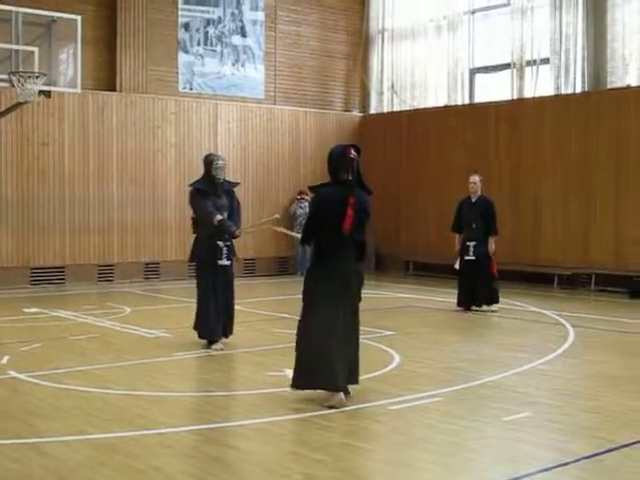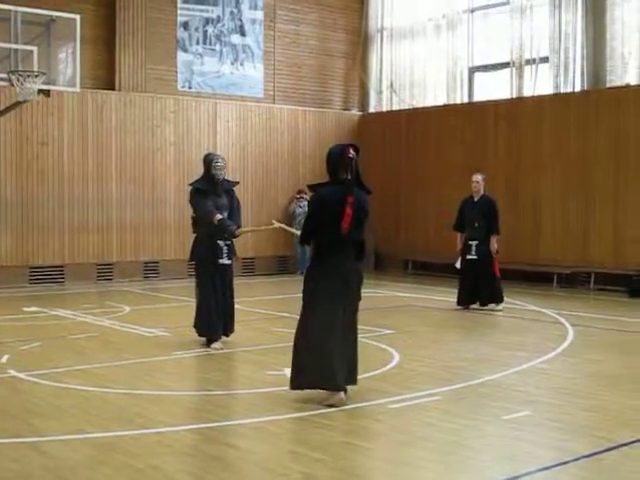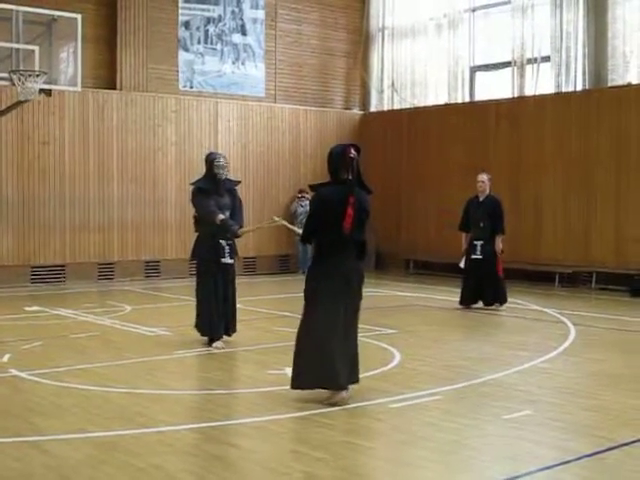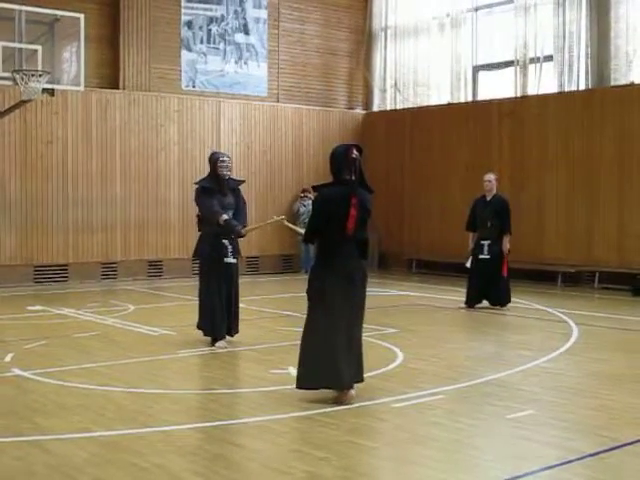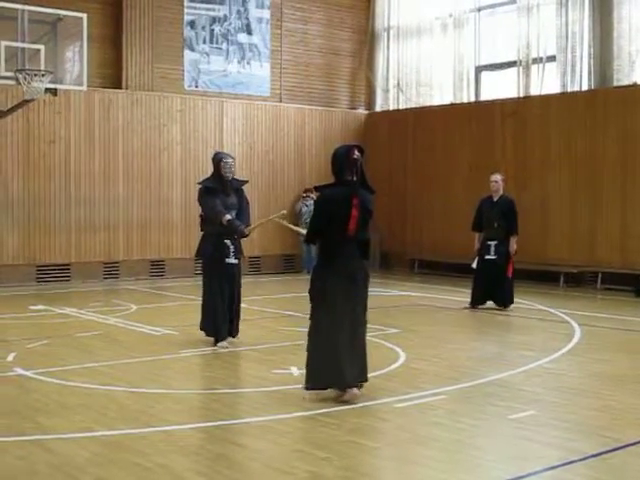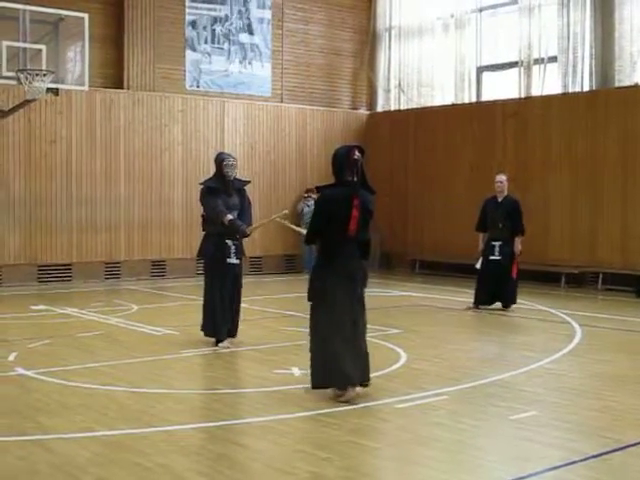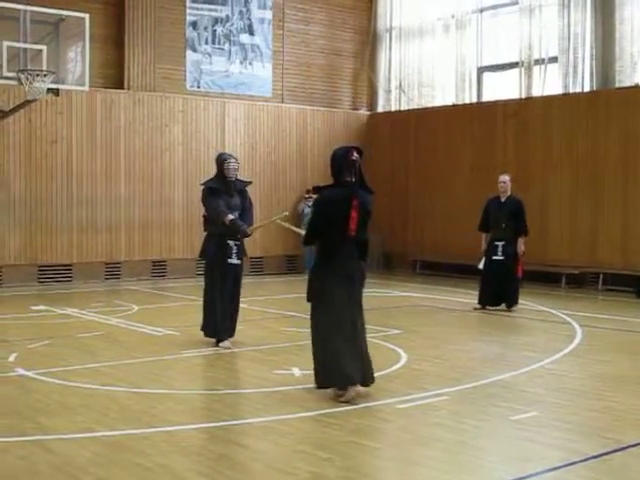
dt=0.1s
person 1, frame 1
left shoulder: (323, 197)
right shoulder: (362, 198)
left elbow: (308, 235)
right elbow: (360, 234)
left wrist: (312, 238)
left hip: (326, 268)
right hip: (352, 269)
left knee: (323, 326)
right knee: (345, 325)
left ankle: (336, 388)
right ankle: (342, 382)
person 1, frame 2
left shoulder: (322, 196)
right shoulder: (361, 198)
left elbow: (307, 235)
right elbow: (359, 232)
left wrist: (311, 238)
left hip: (325, 268)
right hip: (351, 268)
left knee: (322, 325)
right knee: (344, 324)
left ankle: (336, 387)
right ankle: (341, 382)
person 1, frame 3
left shoulder: (323, 196)
right shoulder: (362, 198)
left elbow: (308, 235)
right elbow: (360, 232)
left wrist: (313, 237)
left hip: (327, 268)
right hip: (352, 268)
left knee: (324, 325)
right knee: (345, 324)
left ankle: (338, 385)
right ankle: (342, 381)
person 1, frame 4
left shoulder: (326, 196)
right shoulder: (364, 197)
left elbow: (311, 234)
right elbow: (360, 231)
left wrist: (310, 237)
left hip: (330, 267)
right hip: (355, 267)
left knee: (328, 325)
right knee: (349, 323)
left ankle: (343, 385)
right ankle: (347, 381)
person 1, frame 5
left shoulder: (328, 197)
right shoulder: (365, 198)
left elbow: (313, 235)
right elbow: (362, 231)
left wrist: (313, 237)
left hip: (331, 267)
right hip: (357, 267)
left knee: (331, 324)
right knee: (352, 322)
left ankle: (346, 383)
right ankle: (352, 380)
person 1, frame 6
left shoulder: (328, 197)
right shoulder: (366, 198)
left elbow: (312, 235)
right elbow: (362, 232)
left wrist: (313, 238)
left hip: (331, 268)
right hip: (356, 267)
left knee: (331, 324)
right knee: (351, 322)
left ankle: (347, 382)
right ankle: (352, 378)
person 1, frame 7
left shoulder: (326, 198)
right shoulder: (364, 199)
left elbow: (311, 236)
right elbow: (360, 232)
left wrist: (312, 238)
left hip: (330, 268)
right hip: (354, 267)
left knee: (331, 324)
right knee: (350, 321)
left ankle: (348, 381)
right ankle: (353, 378)
person 2, frame 1
left shoulder: (228, 190)
right shoulder: (198, 192)
left elbow: (235, 212)
right elbow: (208, 213)
left wrist: (233, 228)
right wrist: (224, 224)
left hip: (225, 246)
right hip: (207, 246)
left knee: (225, 290)
right knee: (209, 291)
left ankle: (218, 332)
right ankle: (212, 336)
person 2, frame 2
left shoulder: (228, 189)
right shoulder: (198, 191)
left elbow: (235, 211)
right elbow: (207, 212)
left wrist: (233, 228)
right wrist: (224, 224)
left hip: (224, 244)
right hip: (206, 245)
left knee: (224, 289)
right knee: (209, 291)
left ankle: (216, 331)
right ankle: (211, 335)
person 2, frame 3
left shoulder: (230, 189)
right shoulder: (200, 190)
left elbow: (237, 211)
right elbow: (210, 212)
left wrist: (236, 227)
right wrist: (226, 224)
left hip: (226, 244)
right hip: (208, 244)
left knee: (226, 289)
right knee: (210, 290)
left ankle: (220, 330)
right ankle: (213, 334)
person 2, frame 4
left shoulder: (234, 188)
right shoulder: (204, 190)
left elbow: (241, 210)
right elbow: (213, 211)
left wrist: (239, 227)
right wrist: (231, 224)
left hip: (230, 243)
right hip: (211, 244)
left knee: (230, 288)
right knee: (213, 289)
left ankle: (222, 331)
right ankle: (216, 334)
person 2, frame 5
left shoulder: (237, 188)
right shoulder: (207, 190)
left elbow: (244, 210)
right elbow: (216, 211)
left wrist: (242, 227)
right wrist: (233, 224)
left hip: (232, 243)
right hip: (214, 244)
left knee: (232, 288)
right knee: (216, 289)
left ankle: (225, 331)
right ankle: (218, 334)
person 2, frame 6
left shoulder: (239, 189)
right shoulder: (209, 189)
left elbow: (246, 210)
right elbow: (218, 211)
left wrist: (244, 227)
right wrist: (234, 224)
left hip: (234, 244)
right hip: (215, 243)
left knee: (233, 289)
right knee: (217, 289)
left ankle: (226, 331)
right ankle: (219, 335)
person 2, frame 7
left shoulder: (241, 189)
right shoulder: (211, 190)
left elbow: (248, 211)
right elbow: (219, 211)
left wrist: (245, 227)
right wrist: (235, 224)
left hip: (235, 244)
right hip: (217, 244)
left knee: (233, 289)
right knee: (217, 289)
left ankle: (225, 331)
right ankle: (220, 334)
person 3, frame 1
left shoulder: (487, 203)
right shoulder: (463, 203)
left elbow: (492, 227)
right elbow: (458, 226)
left wrist: (491, 244)
right wrist: (457, 243)
left hip: (482, 244)
right hip: (467, 244)
left knee: (485, 273)
right knee: (465, 273)
left ankle: (490, 301)
right ankle: (466, 302)
person 3, frame 2
left shoulder: (489, 202)
right shoulder: (466, 202)
left elbow: (494, 226)
right elbow: (460, 224)
left wrist: (493, 242)
right wrist: (459, 242)
left hip: (485, 243)
right hip: (469, 242)
left knee: (489, 272)
right knee: (467, 272)
left ankle: (495, 301)
right ankle: (466, 301)
person 3, frame 3
left shoulder: (495, 202)
right shoulder: (471, 202)
left elbow: (499, 226)
right elbow: (465, 225)
left wrist: (498, 243)
right wrist: (464, 242)
left hip: (490, 243)
right hip: (474, 243)
left knee: (492, 272)
right knee: (470, 272)
left ankle: (498, 301)
right ankle: (468, 301)
person 3, frame 4
left shoulder: (502, 202)
right shoulder: (478, 202)
left elbow: (506, 226)
right elbow: (472, 224)
left wrist: (506, 243)
right wrist: (471, 242)
left hip: (497, 243)
right hip: (480, 242)
left knee: (498, 273)
right knee: (476, 271)
left ankle: (500, 301)
right ankle: (472, 300)
person 3, frame 5
left shoulder: (508, 203)
right shoulder: (484, 202)
left elbow: (513, 227)
right elbow: (478, 225)
left wrist: (513, 243)
right wrist: (477, 242)
left hip: (503, 244)
right hip: (487, 242)
left knee: (503, 273)
right knee: (481, 271)
left ankle: (504, 302)
right ankle: (476, 301)
person 3, frame 6
left shoulder: (513, 203)
right shoulder: (488, 202)
left elbow: (518, 227)
right elbow: (482, 225)
left wrist: (517, 244)
right wrist: (481, 242)
left hip: (508, 244)
right hip: (491, 243)
left knee: (507, 274)
right knee: (485, 272)
left ankle: (507, 302)
right ankle: (479, 301)
person 3, frame 7
left shoulder: (516, 203)
right shoulder: (491, 203)
left elbow: (522, 227)
right elbow: (485, 225)
left wrist: (521, 244)
right wrist: (484, 242)
left hip: (510, 244)
right hip: (494, 243)
left knee: (510, 274)
right knee: (489, 272)
left ankle: (510, 303)
right ankle: (484, 302)
